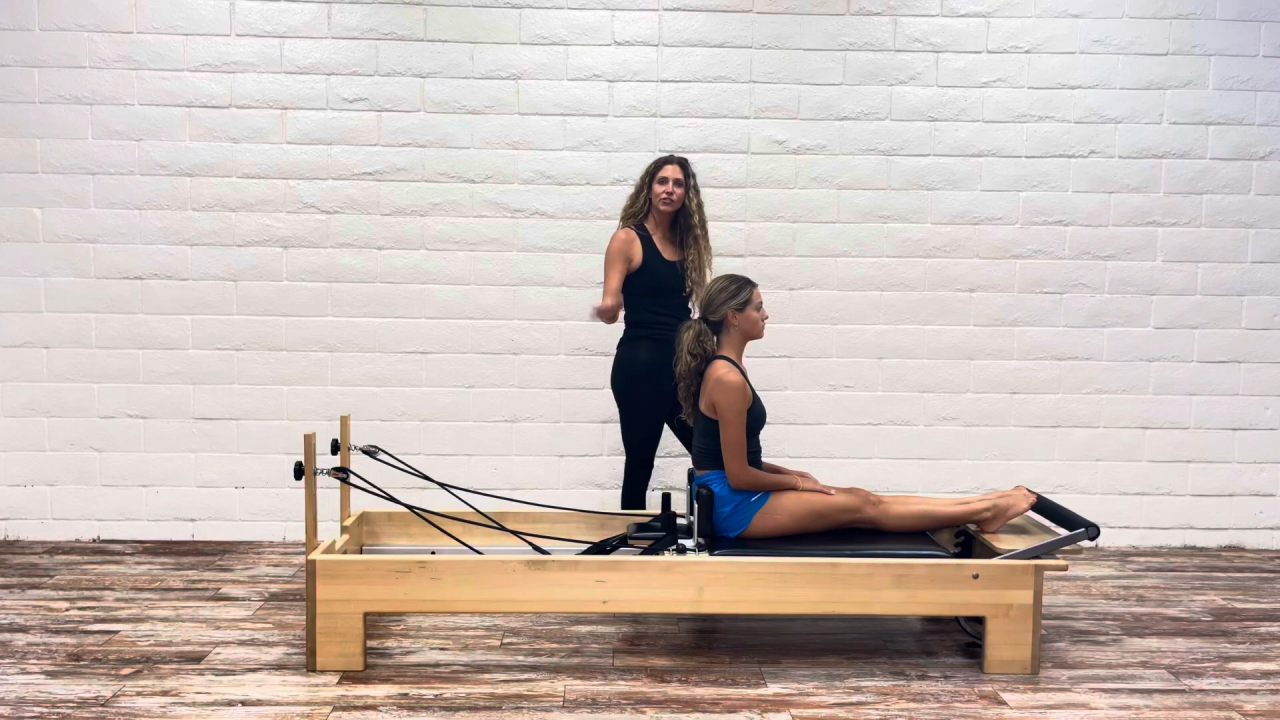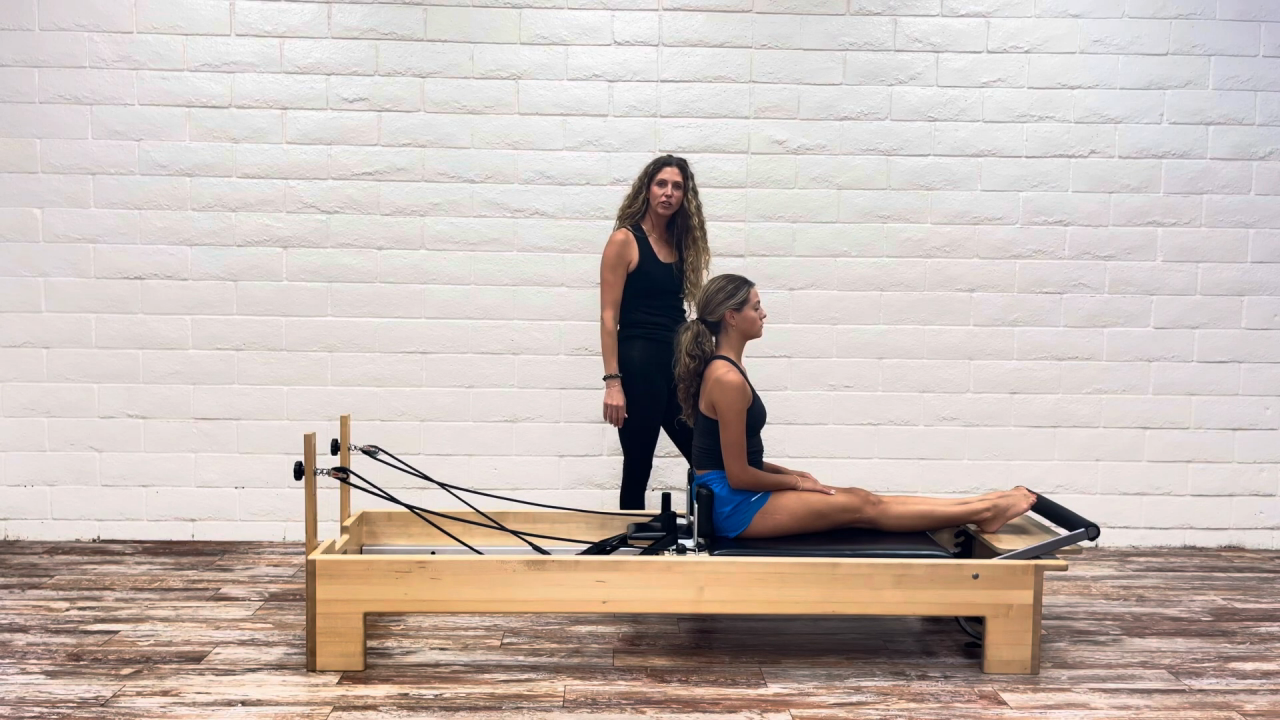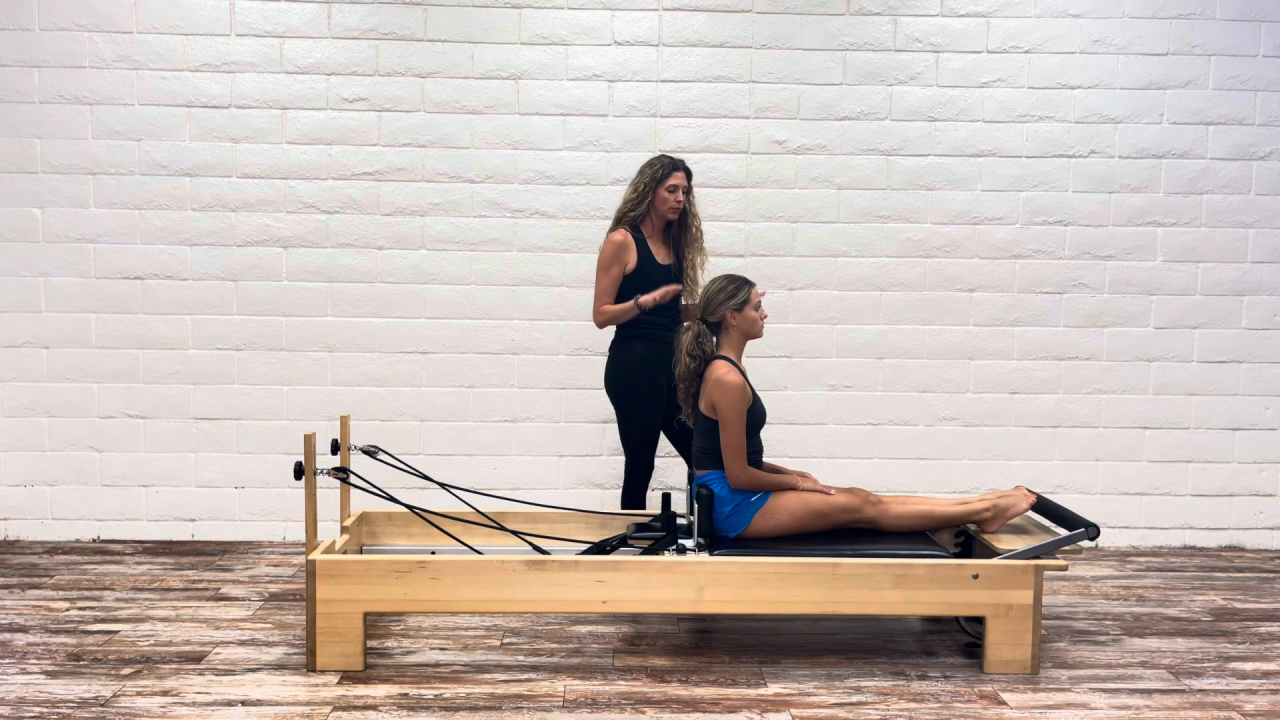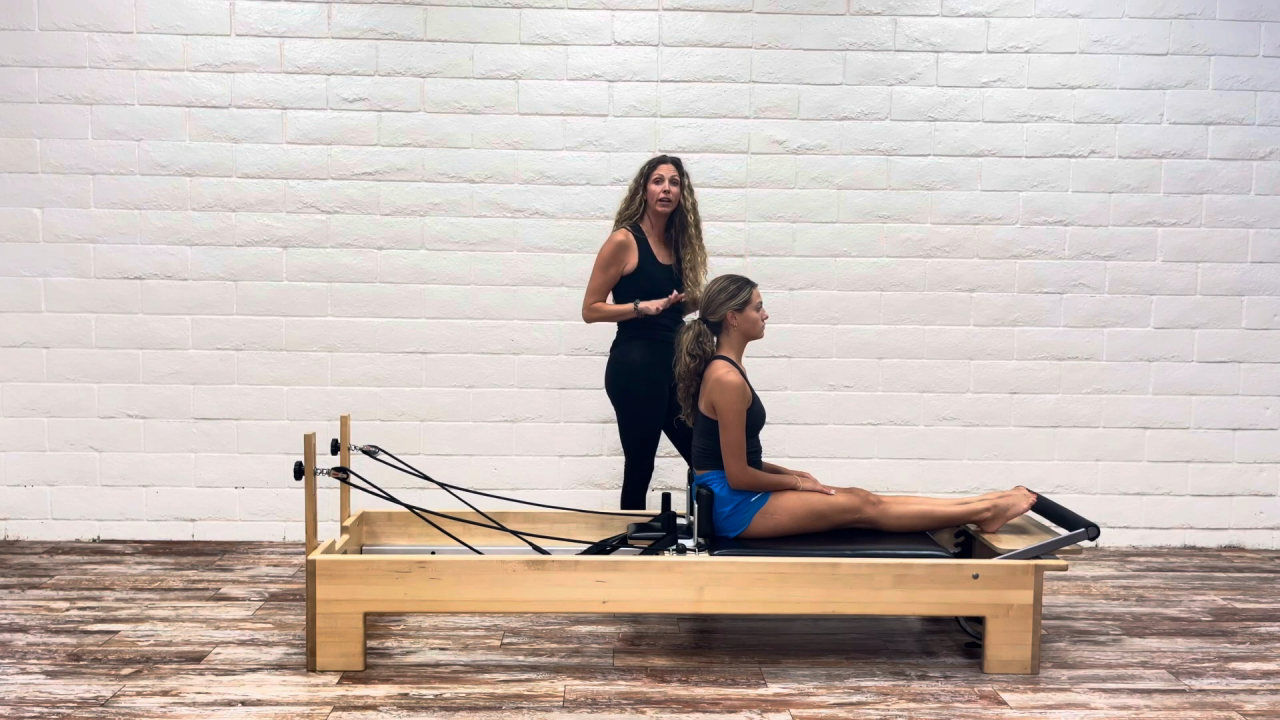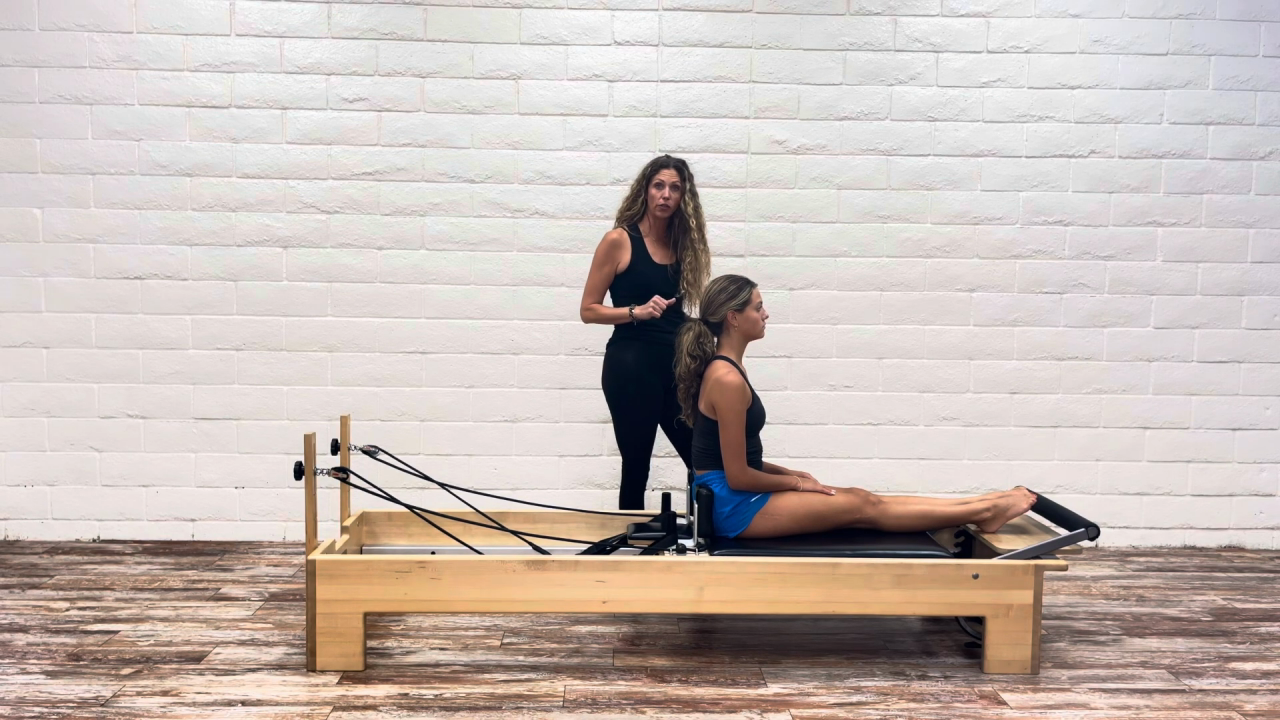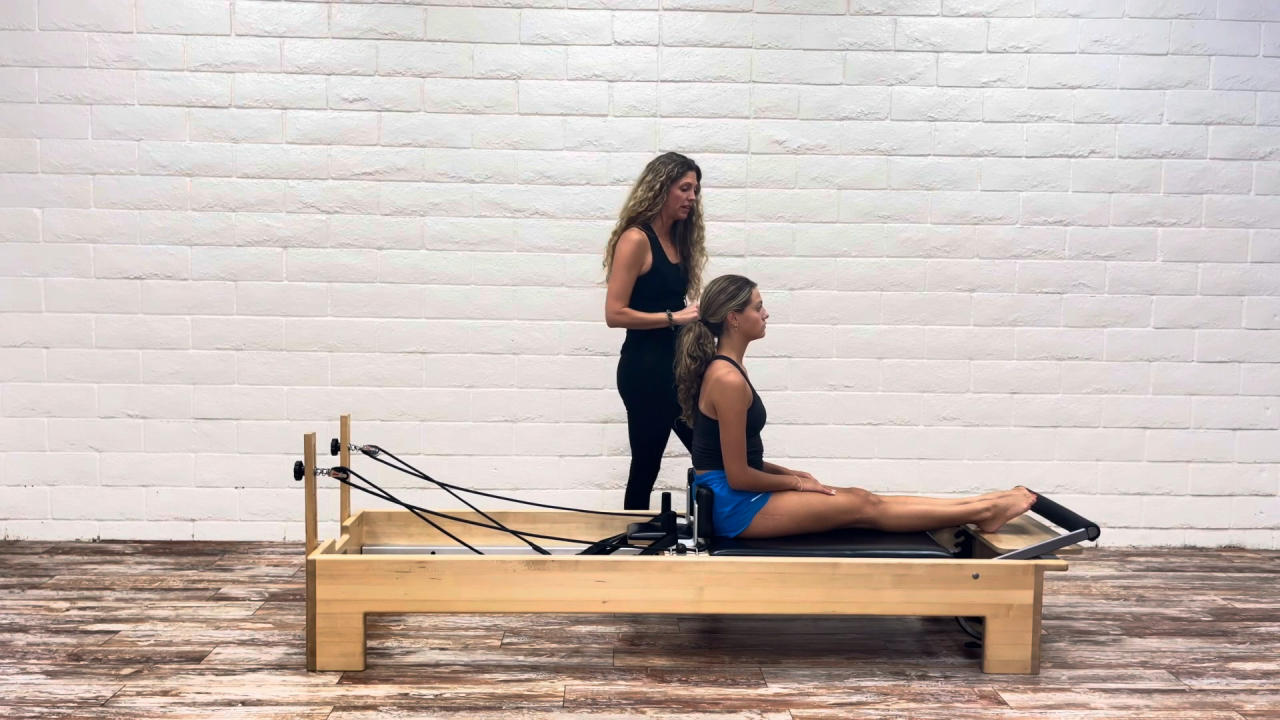
dt=0.7s
person 1, frame 1
left shoulder: (724, 367)
right shoulder: (728, 380)
right elbow: (738, 476)
left wrist: (787, 473)
right wrist: (796, 483)
left hip: (732, 494)
right hip: (733, 504)
left knee: (858, 498)
right knee: (862, 507)
left ankle: (978, 505)
right ankle: (982, 512)
person 1, frame 2
left shoulder: (723, 368)
right shoulder: (728, 380)
right elbow: (739, 475)
left wrist: (788, 473)
right wrist: (795, 482)
left hip: (731, 494)
right hip: (733, 504)
left knee: (858, 497)
right knee: (862, 507)
left ankle: (980, 504)
right ankle: (982, 513)
person 1, frame 3
left shoulder: (724, 368)
right shoulder: (728, 380)
right elbow: (739, 475)
left wrist: (788, 474)
right wrist: (796, 483)
left hip: (732, 494)
right hip: (733, 504)
left knee: (858, 498)
right knee: (861, 507)
left ankle: (979, 505)
right ankle: (982, 513)
person 1, frame 4
left shoulder: (723, 368)
right shoulder: (728, 380)
right elbow: (738, 475)
left wrist: (787, 473)
right wrist: (795, 482)
left hip: (731, 494)
right hip: (733, 504)
left knee: (859, 497)
right knee: (861, 507)
left ankle: (979, 504)
right ankle: (982, 513)
person 1, frame 5
left shoulder: (724, 368)
right shoulder: (727, 380)
right elbow: (738, 476)
left wrist: (788, 474)
right wrist: (796, 483)
left hip: (732, 494)
right hip: (733, 505)
left knee: (858, 498)
right knee: (861, 507)
left ankle: (979, 505)
right ankle: (982, 512)
person 1, frame 6
left shoulder: (724, 369)
right shoulder: (728, 380)
right elbow: (738, 476)
left wrist: (788, 474)
right wrist: (796, 483)
left hip: (731, 493)
right hip: (732, 504)
left knee: (858, 496)
right knee: (862, 507)
left ankle: (980, 504)
right ankle: (982, 513)
person 2, frame 1
left shoulder: (687, 241)
right shoulder: (628, 239)
right elbow: (612, 311)
right wrist: (607, 308)
right hip: (640, 363)
right knee: (639, 466)
person 2, frame 2
left shoulder: (680, 241)
right shoulder: (624, 240)
right elbow: (609, 317)
right wrist: (613, 381)
left hip: (677, 362)
right hip: (637, 363)
right knee: (638, 467)
person 2, frame 3
left shoulder: (675, 241)
right shoulder: (621, 241)
right elbow: (601, 314)
right wrist: (644, 302)
left hip: (672, 362)
right hip: (633, 364)
right knee: (640, 466)
person 2, frame 4
left shoulder: (676, 241)
right shoulder: (624, 240)
right elbow: (590, 310)
left wrist: (695, 302)
right wrist: (645, 306)
left hip: (672, 362)
right hip: (635, 364)
right knee: (640, 467)
person 2, frame 5
left shoulder: (681, 243)
right shoulder: (619, 240)
right elbow: (588, 310)
right wrist: (637, 311)
left hip: (674, 363)
right hip: (631, 365)
right knee: (636, 467)
person 2, frame 6
left shoulder: (676, 238)
right shoulder: (635, 240)
right elbow: (616, 315)
right wrist: (678, 318)
left hip: (677, 364)
right hip: (646, 366)
right knee: (646, 466)
